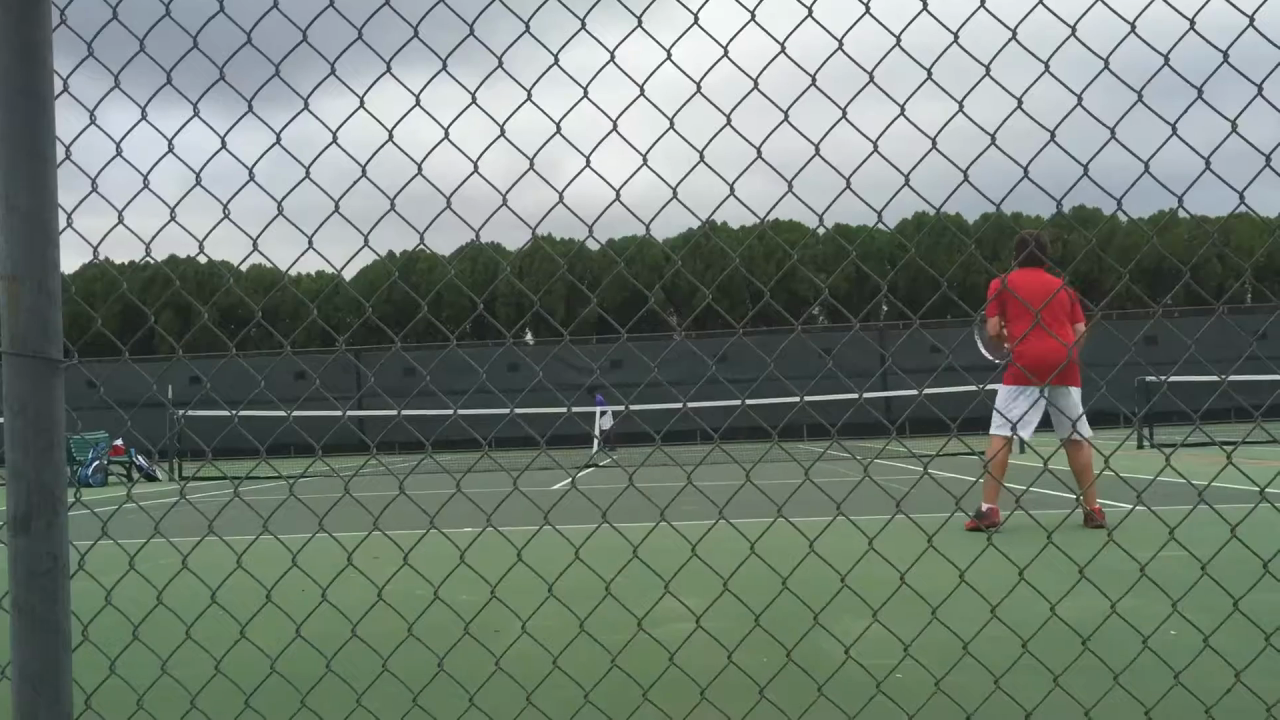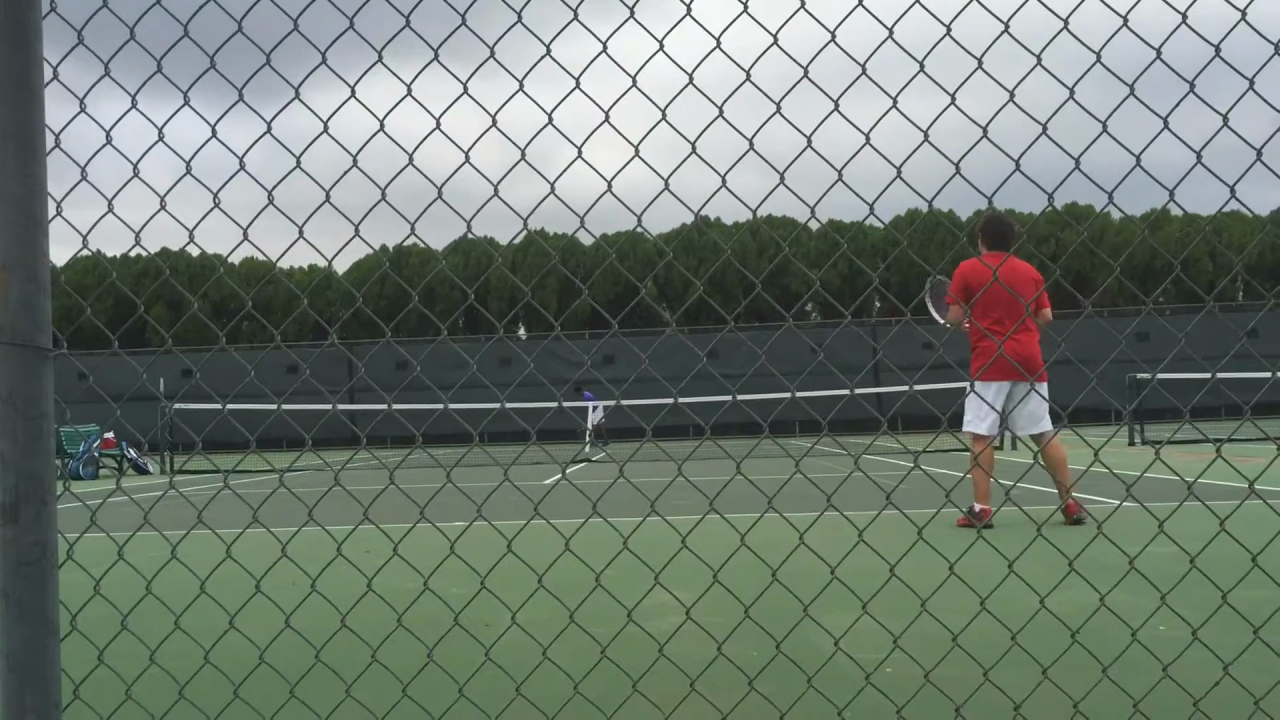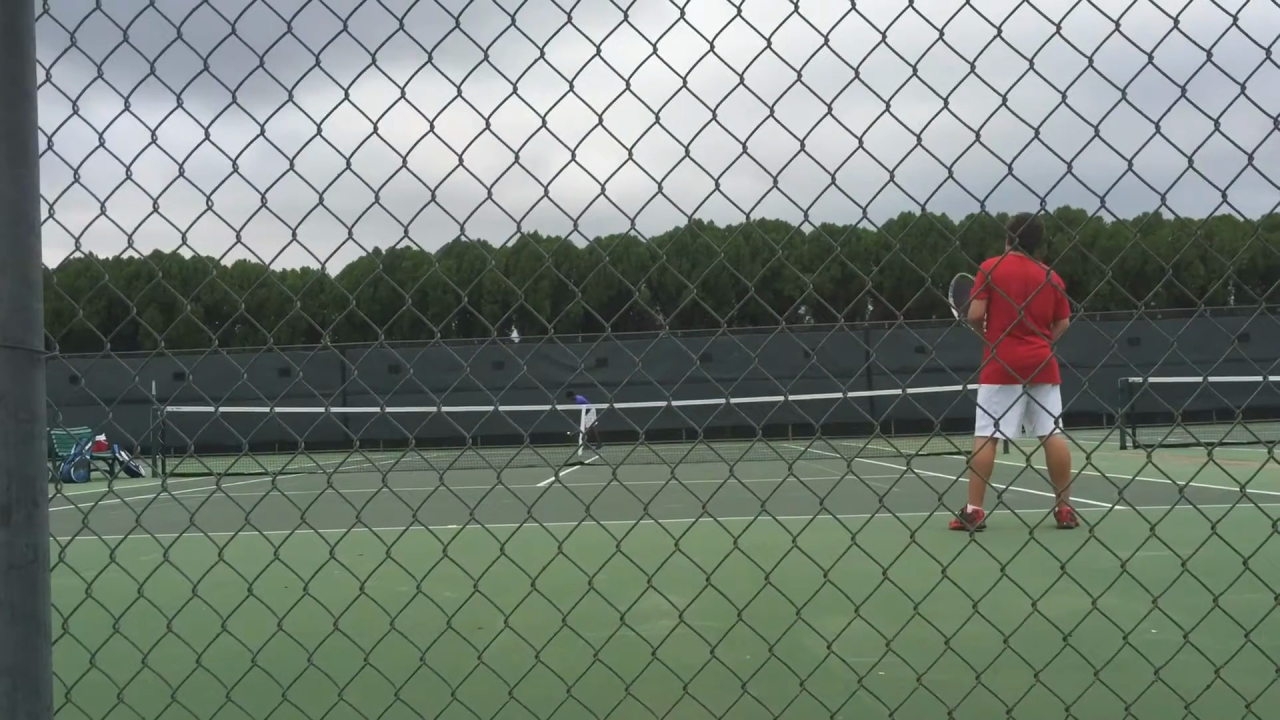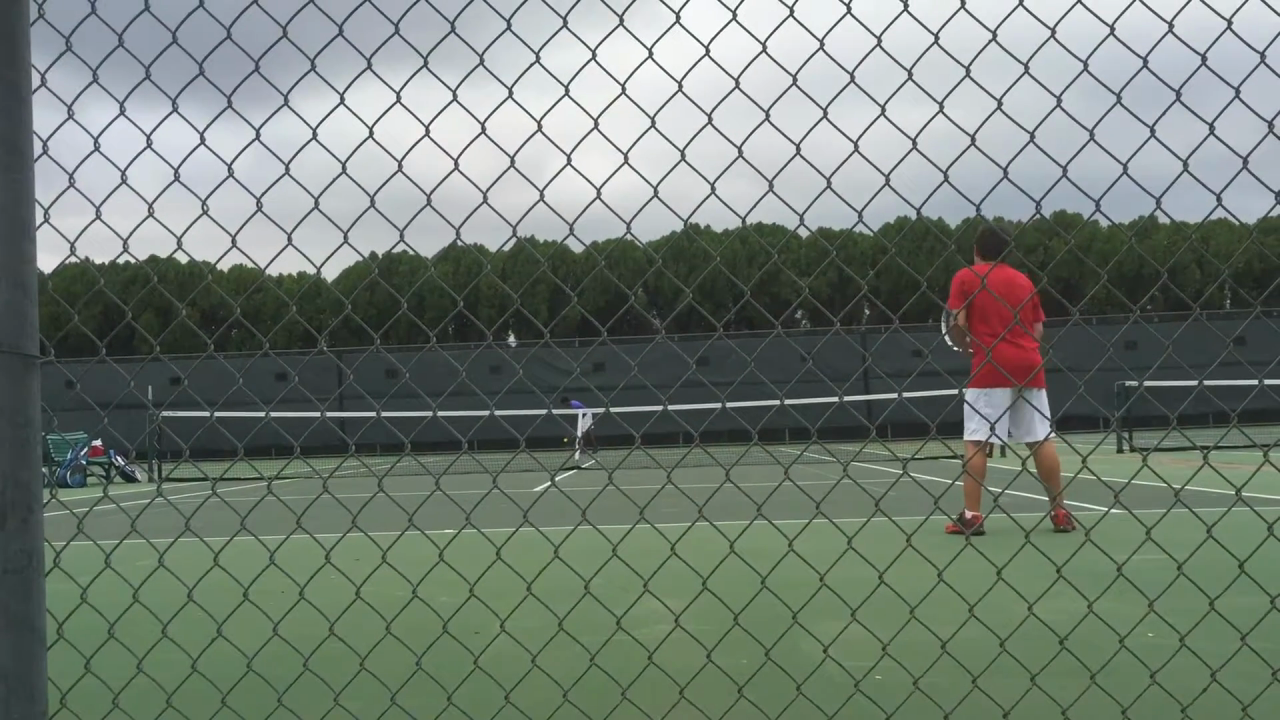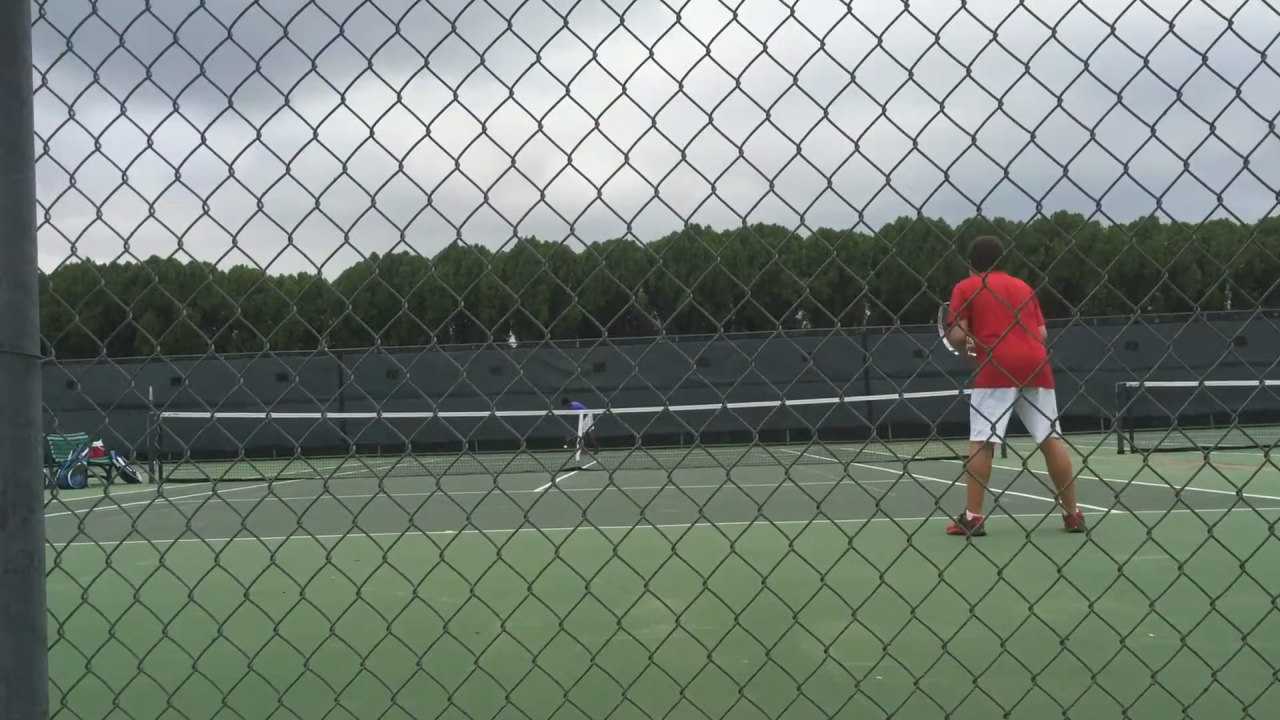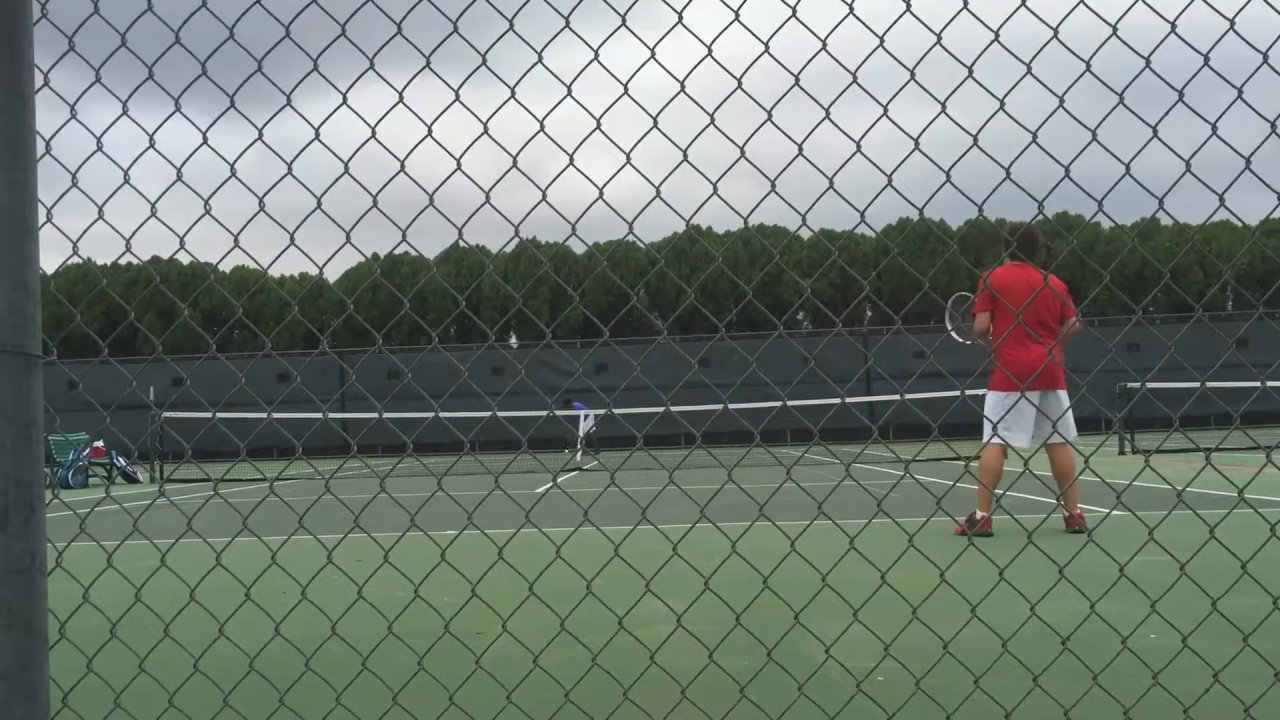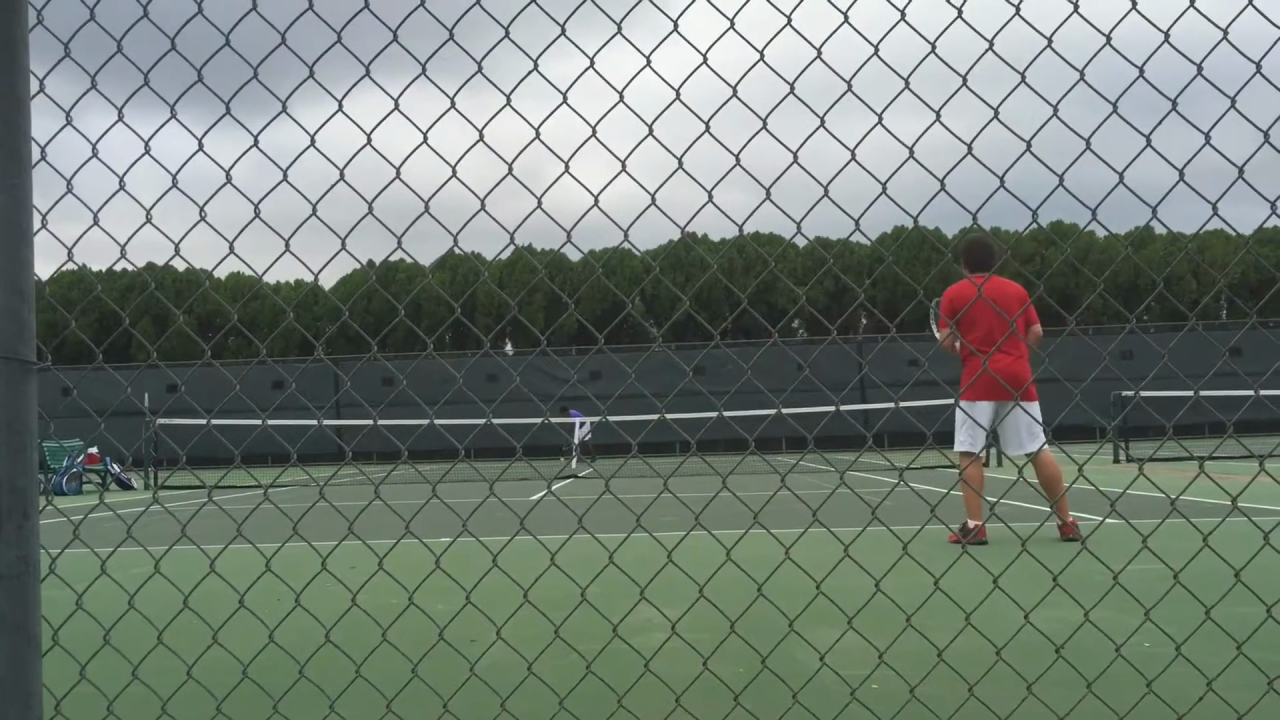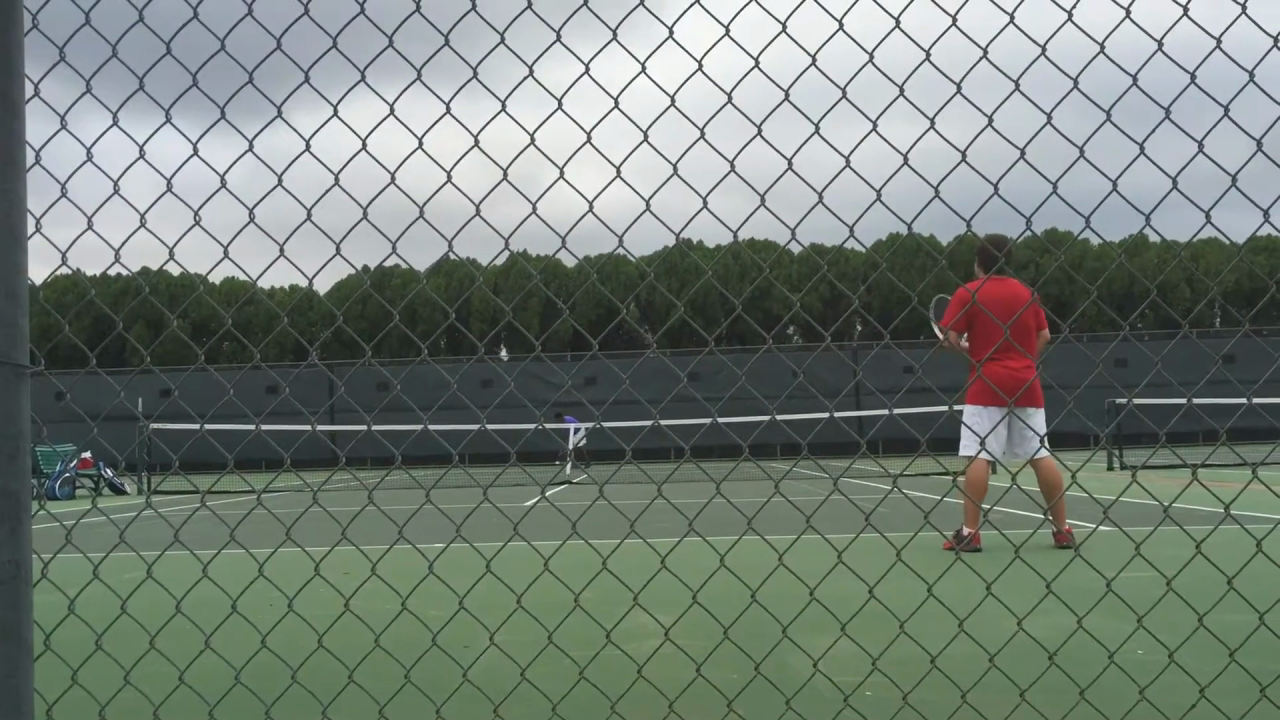
dt=0.5s
person 1, frame 1
left shoulder: (1001, 283)
right shoulder: (1062, 286)
left elbow: (994, 329)
right elbow: (1080, 330)
left hip: (1025, 365)
right hip: (1064, 364)
left knee: (1001, 435)
right knee: (1075, 438)
left ankle: (989, 509)
right ankle: (1093, 508)
person 1, frame 2
left shoulder: (967, 269)
right shoulder: (1030, 271)
left elbow: (954, 318)
right elbow: (1046, 316)
left wrist: (970, 325)
left hip: (990, 362)
right hip: (1029, 360)
left knee: (980, 435)
right knee: (1043, 433)
left ankle: (981, 509)
right ankle: (1070, 503)
person 1, frame 3
left shoulder: (990, 268)
right shoulder: (1051, 276)
left elbow: (974, 315)
right elbow: (1063, 325)
left wrist: (984, 328)
left hip: (1002, 365)
right hip: (1042, 364)
left knee: (986, 436)
right knee: (1053, 434)
left ankle: (974, 510)
right ankle: (1064, 509)
person 1, frame 4
left shoulder: (966, 277)
right shoulder: (1024, 280)
left elbow: (957, 323)
right elbow: (1038, 330)
left wrist: (964, 343)
left hip: (991, 370)
right hip: (1029, 366)
left knee: (976, 441)
right knee: (1041, 439)
left ankle: (972, 515)
right ankle: (1059, 512)
person 1, frame 5
left shoulder: (965, 288)
right shoulder: (1023, 287)
left elbow: (959, 335)
right elbow: (1042, 332)
left wrist: (963, 345)
left hip: (997, 370)
right hip: (1036, 366)
left knee: (982, 441)
right knee: (1051, 440)
left ankle: (973, 516)
right ankle: (1072, 513)
person 1, frame 6
left shoulder: (991, 279)
right shoulder: (1054, 283)
left elbow: (981, 327)
right elbow: (1073, 325)
left wrist: (989, 339)
left hip: (1010, 372)
right hip: (1049, 371)
left knee: (996, 441)
right knee: (1059, 441)
left ankle: (982, 516)
right ankle: (1073, 514)
person 1, frame 7
left shoulder: (954, 293)
right shoulder: (1016, 289)
left elbow: (945, 340)
right elbow: (1036, 332)
left hip: (979, 380)
right hip: (1019, 379)
left knee: (970, 452)
right knee: (1038, 450)
left ankle: (974, 525)
right ankle: (1066, 521)
person 1, frame 8
left shoulder: (967, 294)
right shoulder: (1028, 293)
left elbow: (949, 339)
right elbow: (1044, 336)
left hip: (987, 386)
right hip: (1026, 384)
left knee: (978, 457)
right knee: (1041, 455)
left ankle: (970, 532)
right ankle: (1062, 529)
